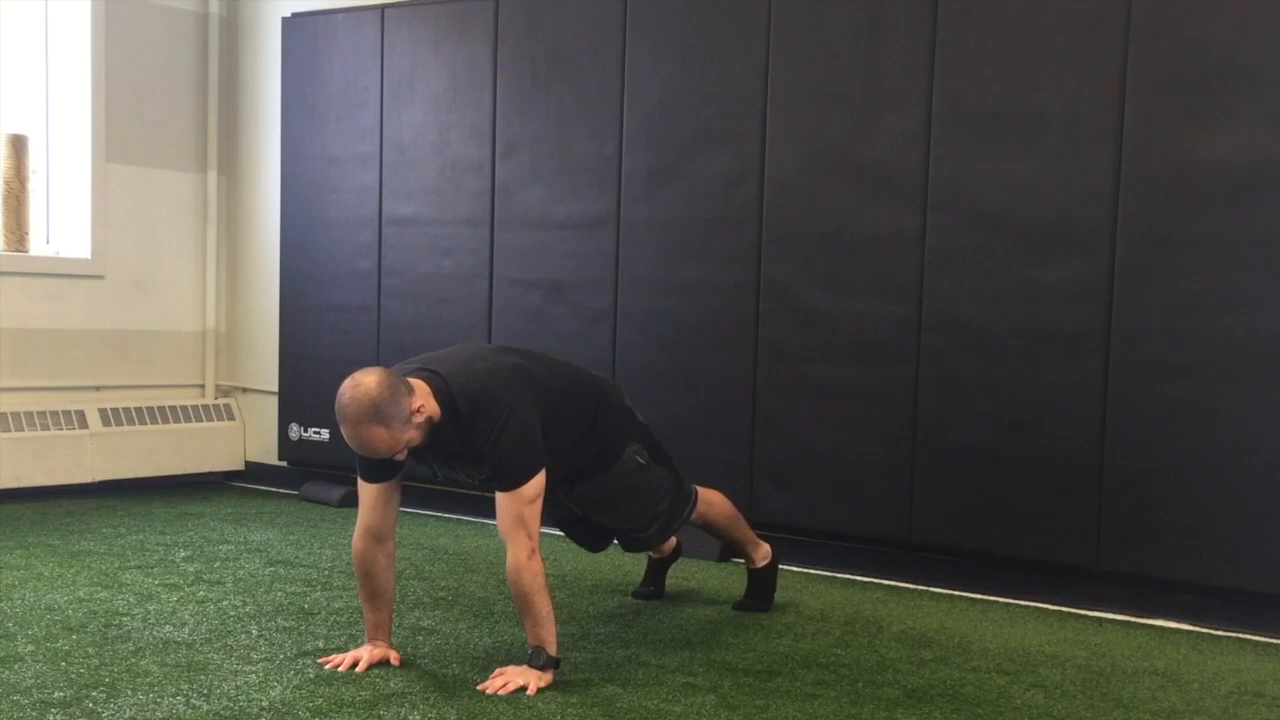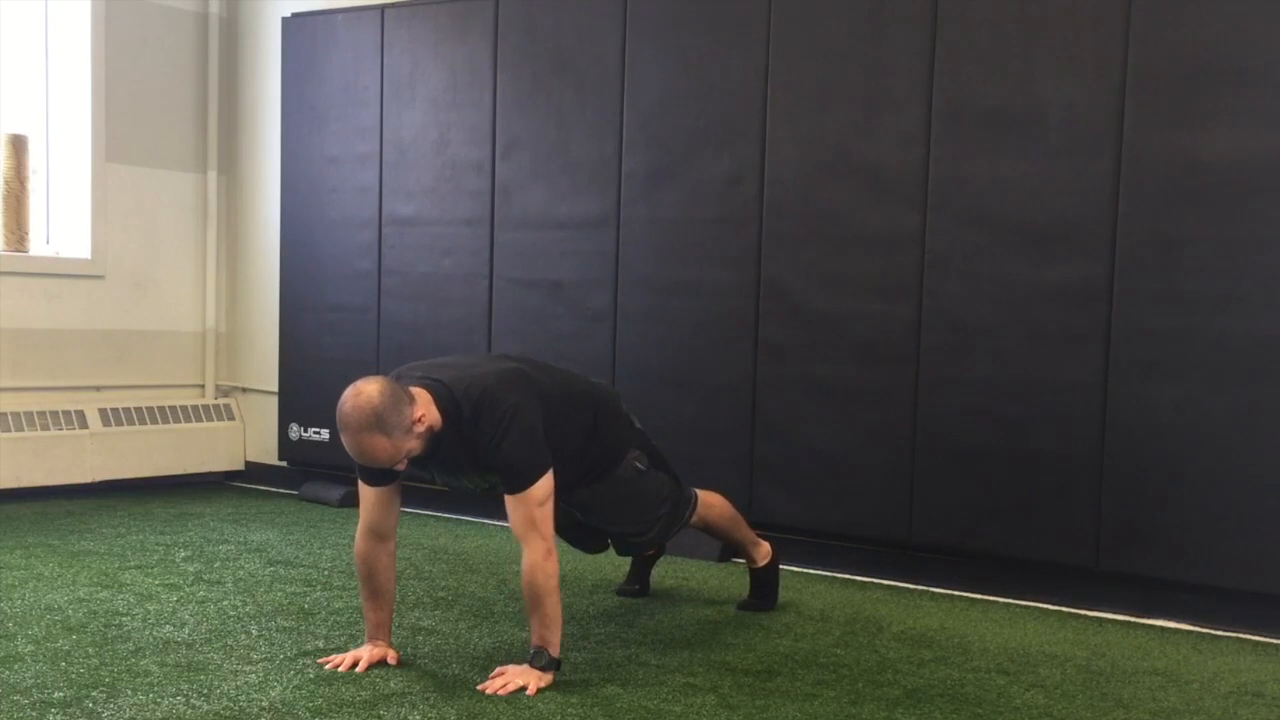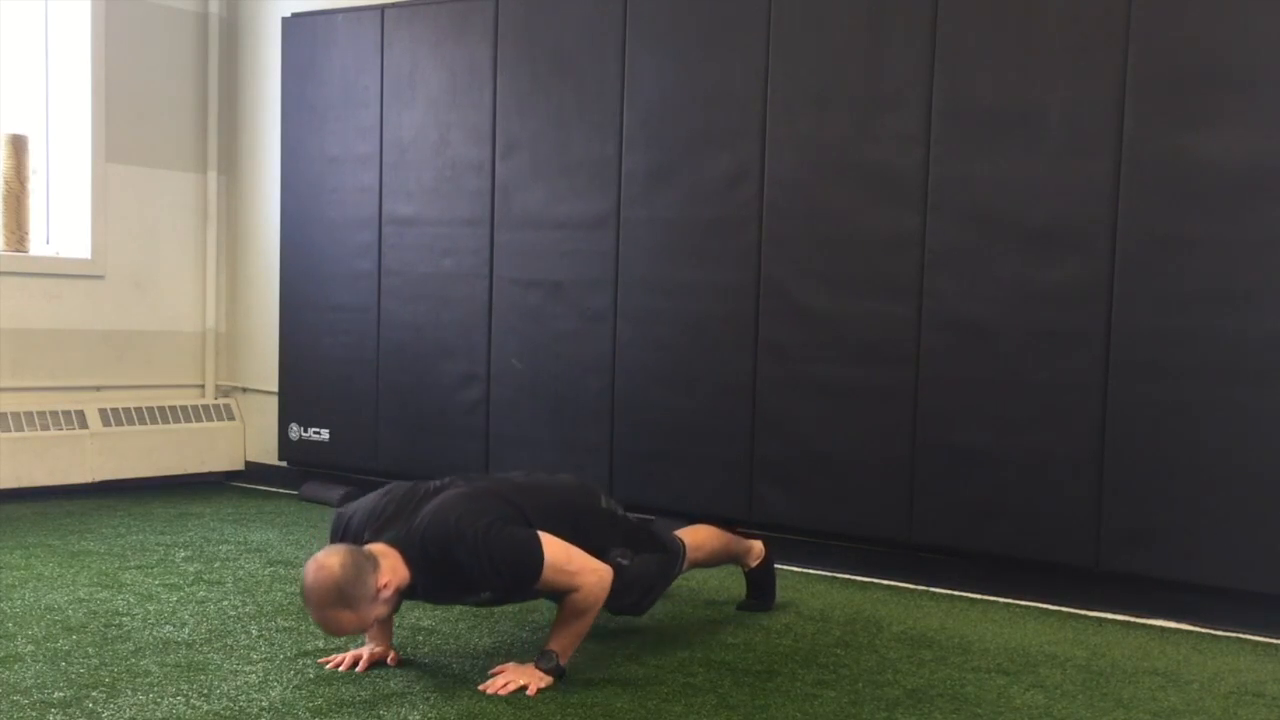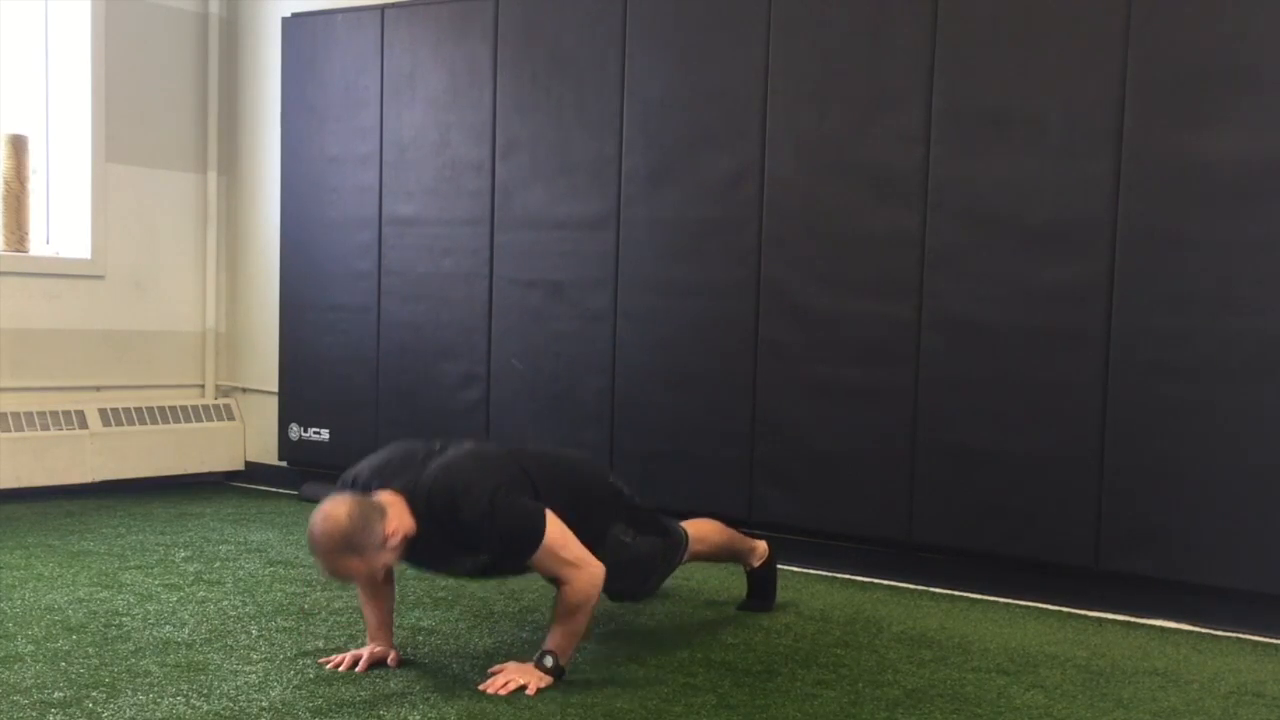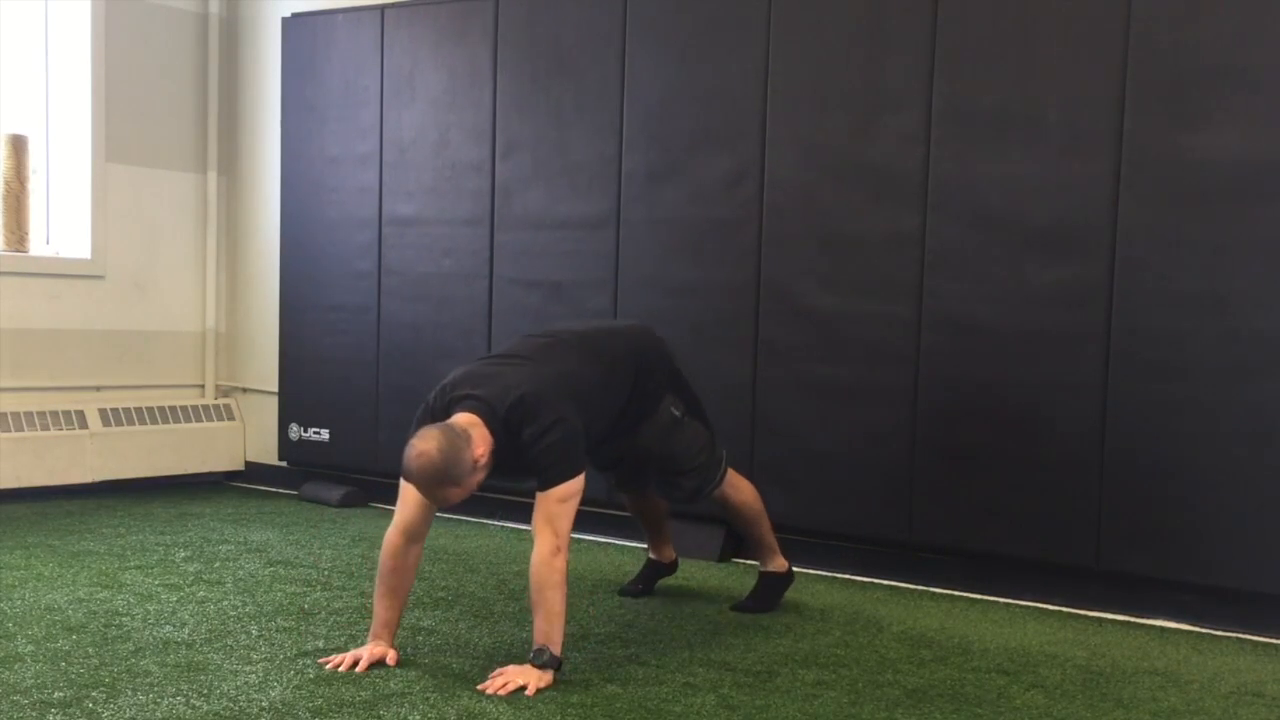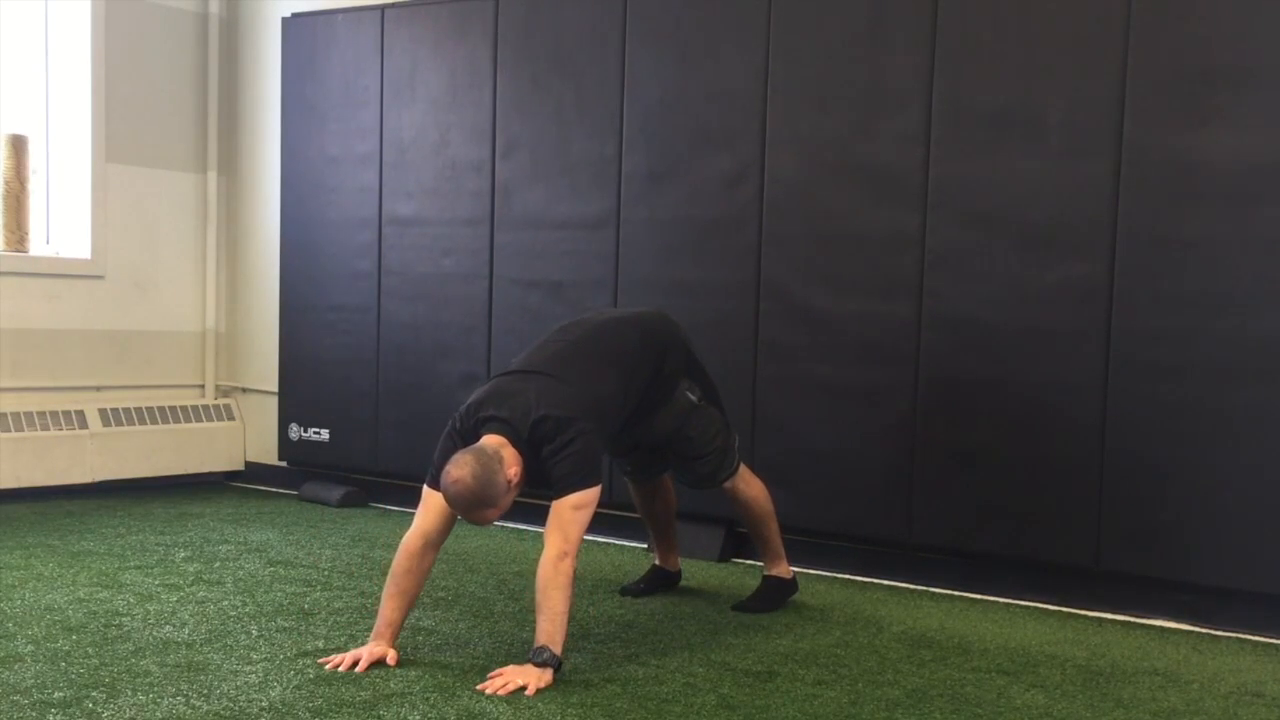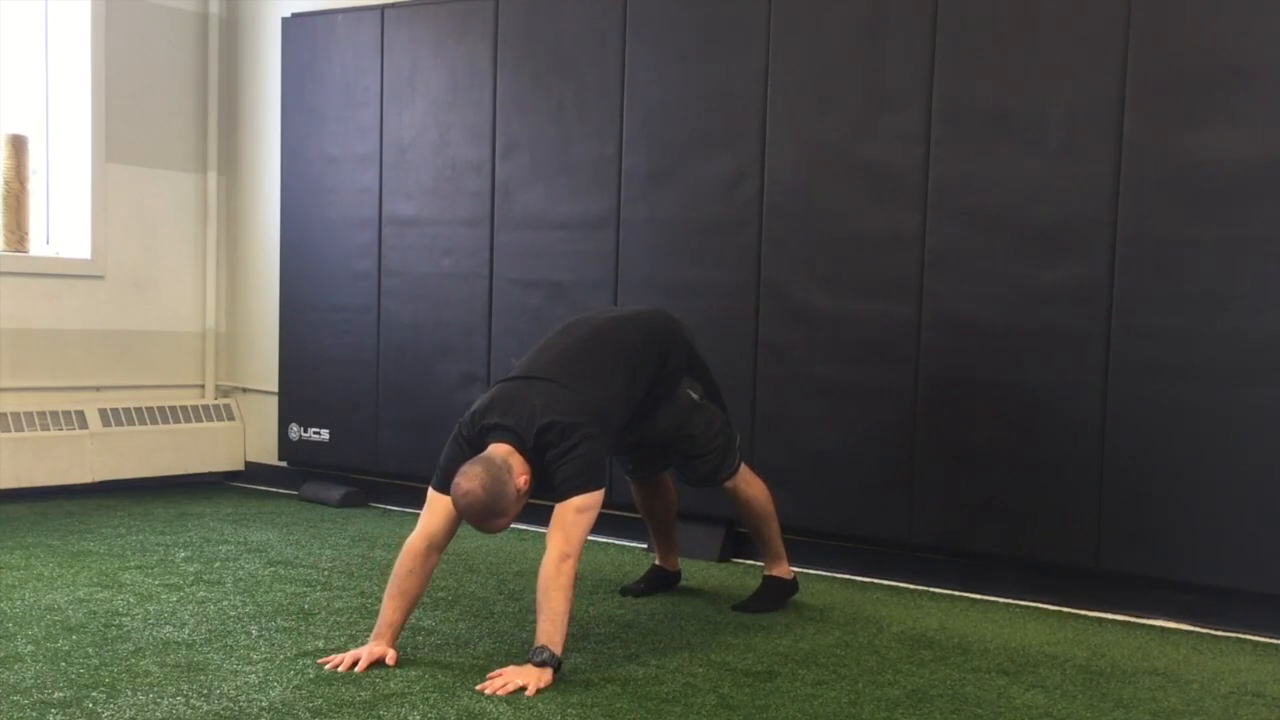
dt=0.7s
person 1, frame 1
left shoulder: (495, 408)
right shoulder: (381, 412)
left elbow: (522, 547)
right elbow: (373, 535)
left wrist: (542, 661)
right wrist: (377, 639)
left hip: (599, 435)
right hip: (548, 456)
left knee: (675, 506)
right knee: (602, 536)
left ankle: (758, 557)
right ankle: (664, 553)
person 1, frame 2
left shoulder: (497, 415)
right shoulder: (381, 422)
left elbow: (536, 547)
right elbow: (375, 534)
left wrist: (542, 662)
right wrist: (377, 637)
left hip: (597, 439)
right hip: (547, 461)
left knee: (678, 510)
right knee: (591, 535)
left ankle: (759, 556)
right ankle: (645, 556)
person 1, frame 3
left shoulder: (466, 543)
right shoulder: (354, 532)
left elbow: (594, 577)
left wrist: (547, 665)
right wrist: (378, 640)
left hip: (580, 528)
right hip: (533, 516)
left knee: (672, 555)
left ankle: (752, 555)
right ankle: (645, 530)
person 1, frame 4
left shoulder: (480, 503)
right shoulder: (364, 494)
left elbow: (588, 573)
right elbow: (369, 559)
left wrist: (548, 664)
right wrist: (380, 640)
left hip: (581, 505)
right hip: (540, 512)
left knee: (672, 547)
left ankle: (755, 556)
person 1, frame 5
left shoulder: (547, 425)
right shoulder: (433, 424)
left elbow: (550, 544)
right elbow: (405, 534)
left wrist: (544, 662)
right wrist: (380, 639)
left hip: (641, 372)
right hip: (585, 369)
left knee: (707, 479)
right knee: (634, 480)
left ankle: (774, 566)
right ankle: (662, 557)
person 1, frame 6
left shoulder: (567, 436)
right shoulder: (464, 435)
left elbow: (560, 552)
right elbow: (422, 538)
left wrist: (543, 662)
right wrist: (381, 638)
left hip: (659, 359)
right hip: (600, 345)
left knee: (723, 472)
right knee: (645, 473)
left ankle: (778, 572)
right ankle: (667, 566)
person 1, frame 7
left shoulder: (572, 441)
right shoulder: (471, 437)
left elbow: (562, 554)
right elbow: (426, 540)
left wrist: (543, 662)
right wrist: (381, 638)
left hip: (661, 356)
right hip: (600, 342)
left knee: (724, 472)
right knee: (647, 473)
left ankle: (779, 572)
right ankle: (667, 566)
